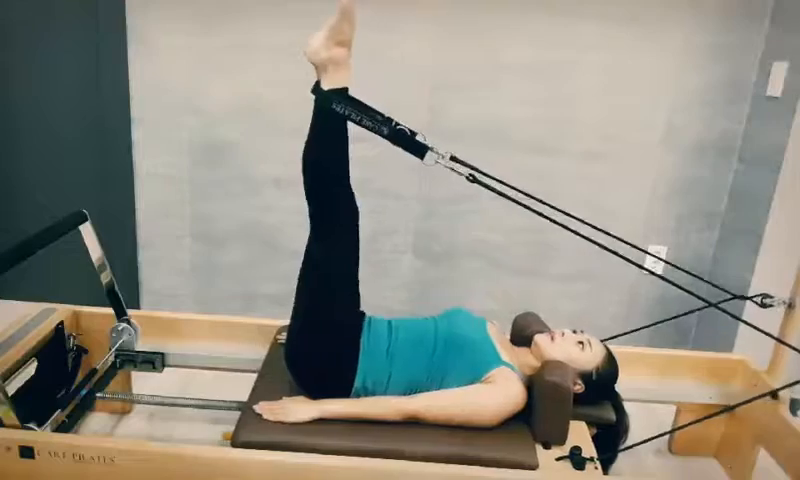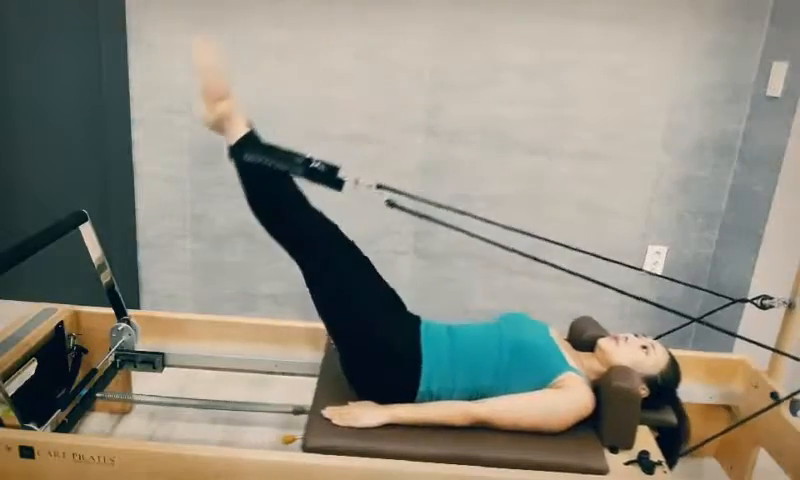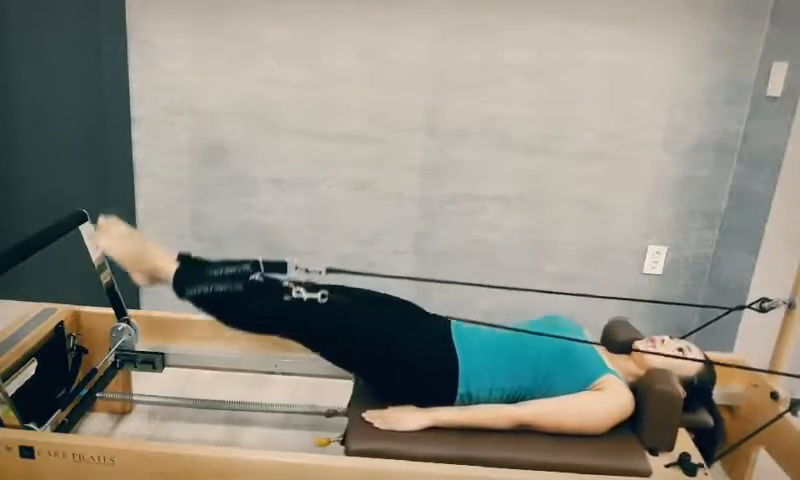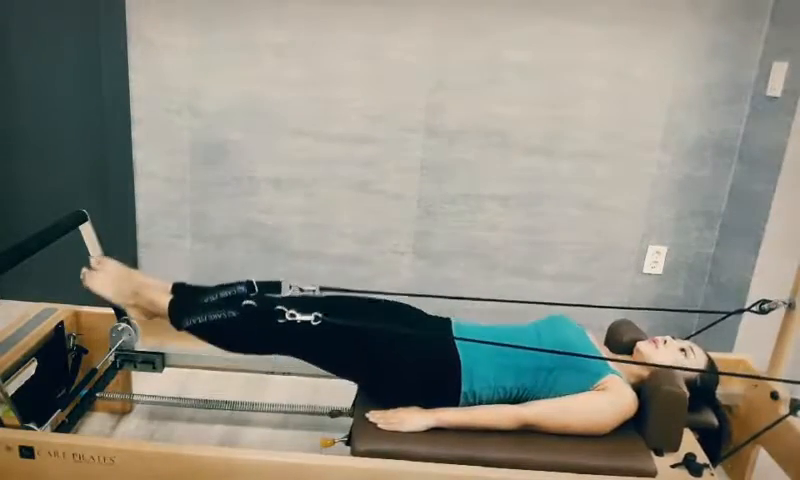
dt=0.7s
person 1, frame 1
left shoulder: (509, 394)
right shoulder: (497, 339)
left elbow: (409, 409)
left wrist: (317, 408)
left hip: (332, 367)
right hip: (353, 340)
left knee: (333, 222)
right knee: (336, 214)
person 1, frame 2
left shoulder: (575, 398)
right shoulder: (557, 345)
left elbow: (476, 411)
left wrist: (386, 413)
left hip: (402, 370)
right hip: (415, 337)
left knee: (314, 242)
right knee: (319, 240)
left ankle: (234, 130)
right ankle: (234, 128)
person 1, frame 3
left shoulder: (616, 401)
right shoulder: (597, 354)
left elbow: (519, 415)
left wrist: (426, 416)
left hip: (440, 378)
right hip: (442, 337)
left knee: (297, 312)
right knee: (302, 296)
left ankle: (166, 267)
right ankle: (168, 264)
person 1, frame 4
left shoulder: (618, 403)
right shoulder: (596, 351)
left elbow: (521, 415)
left wrist: (428, 417)
left hip: (442, 377)
right hip: (440, 338)
left knee: (296, 329)
right knee: (284, 303)
left ankle: (162, 303)
right ankle: (161, 293)
